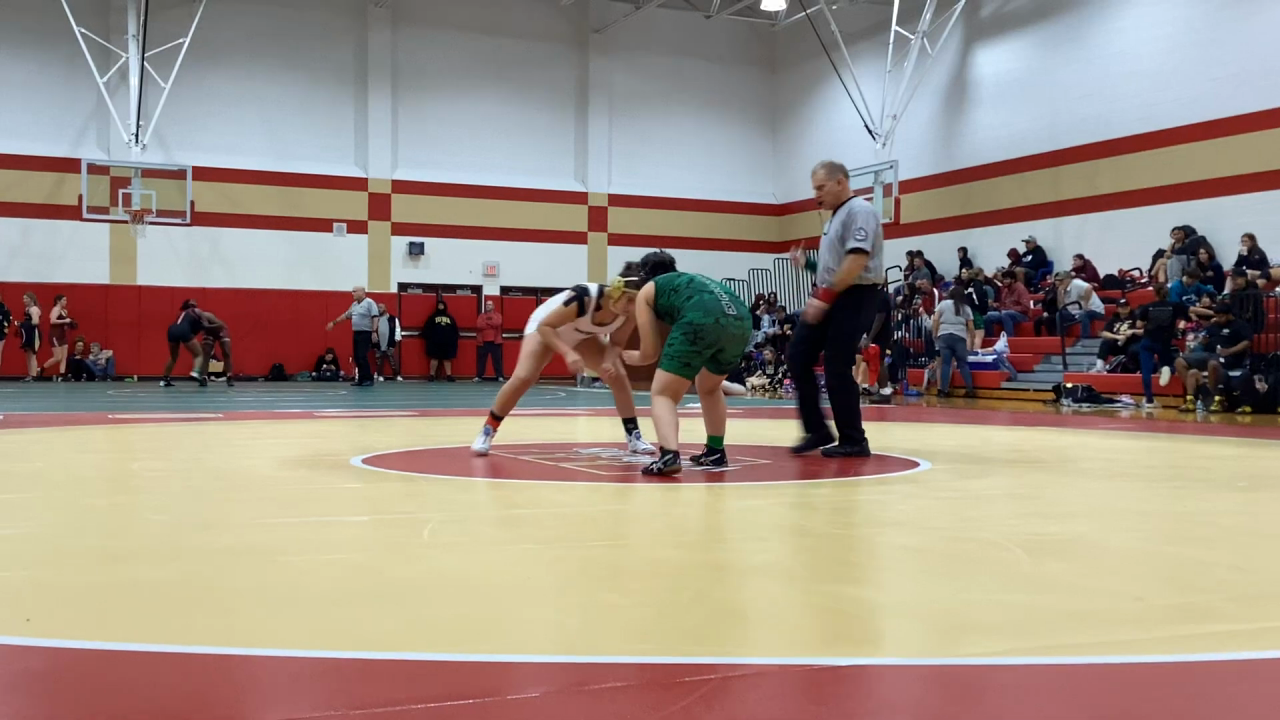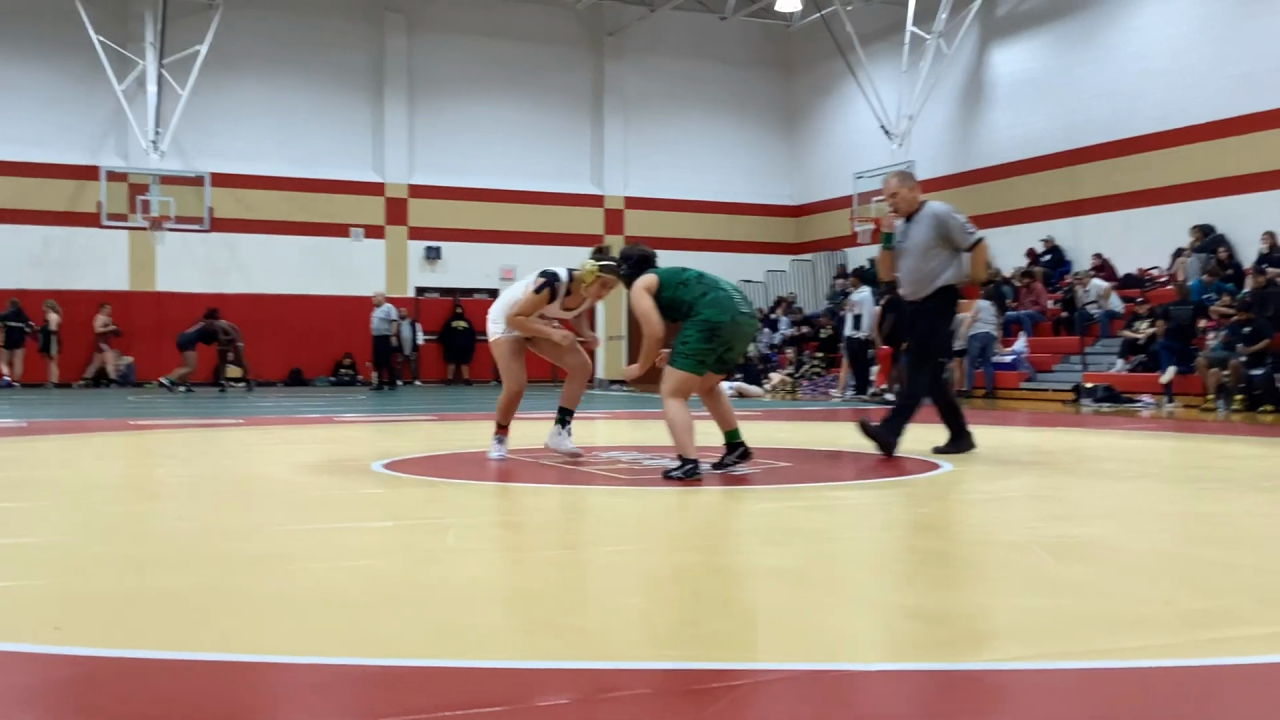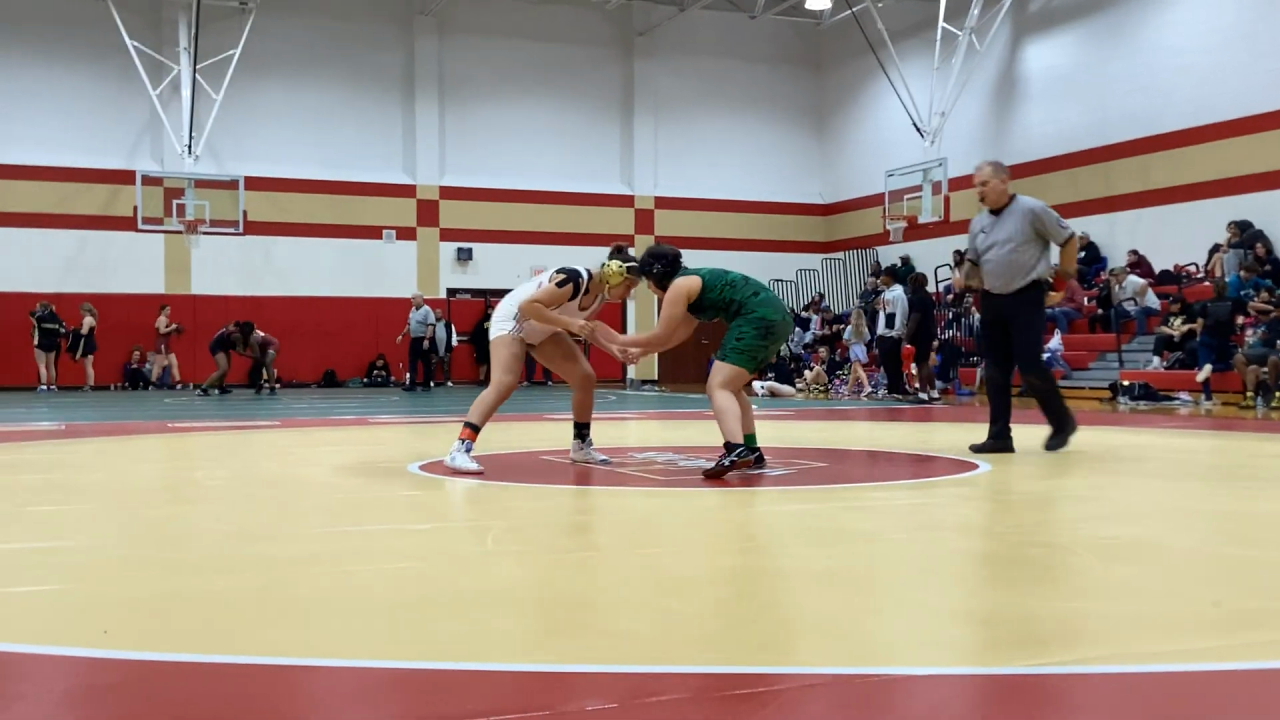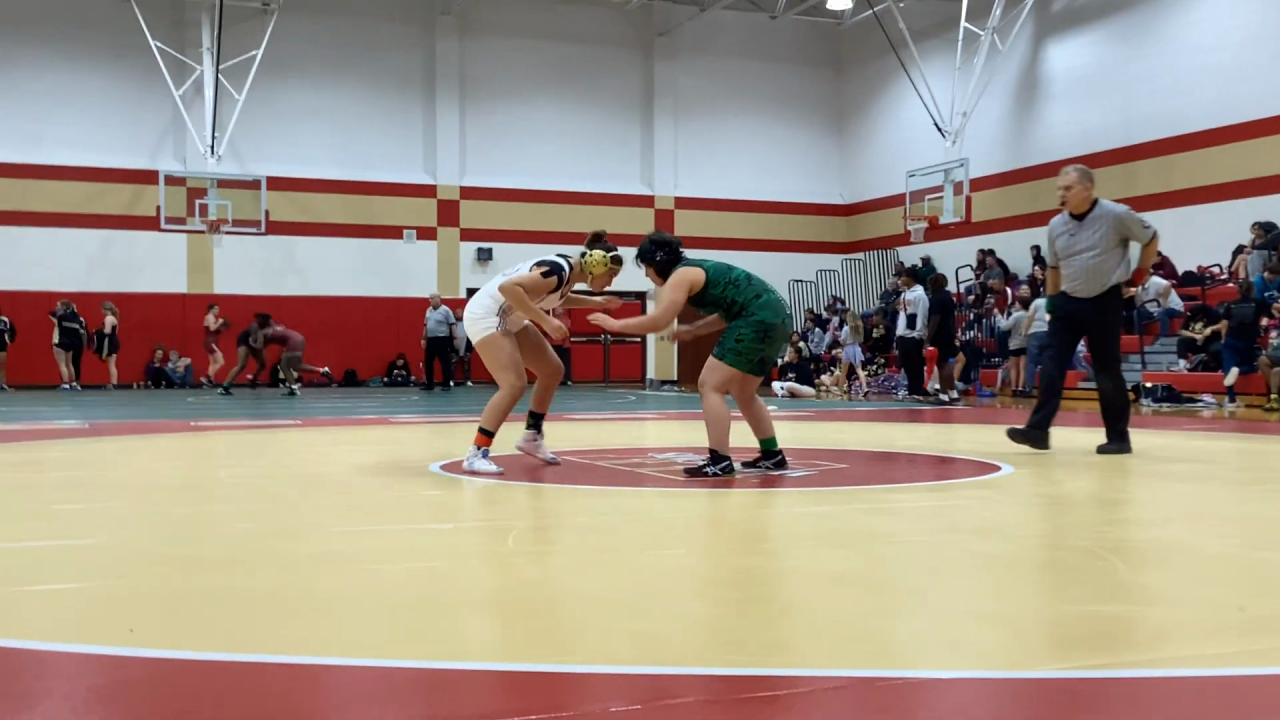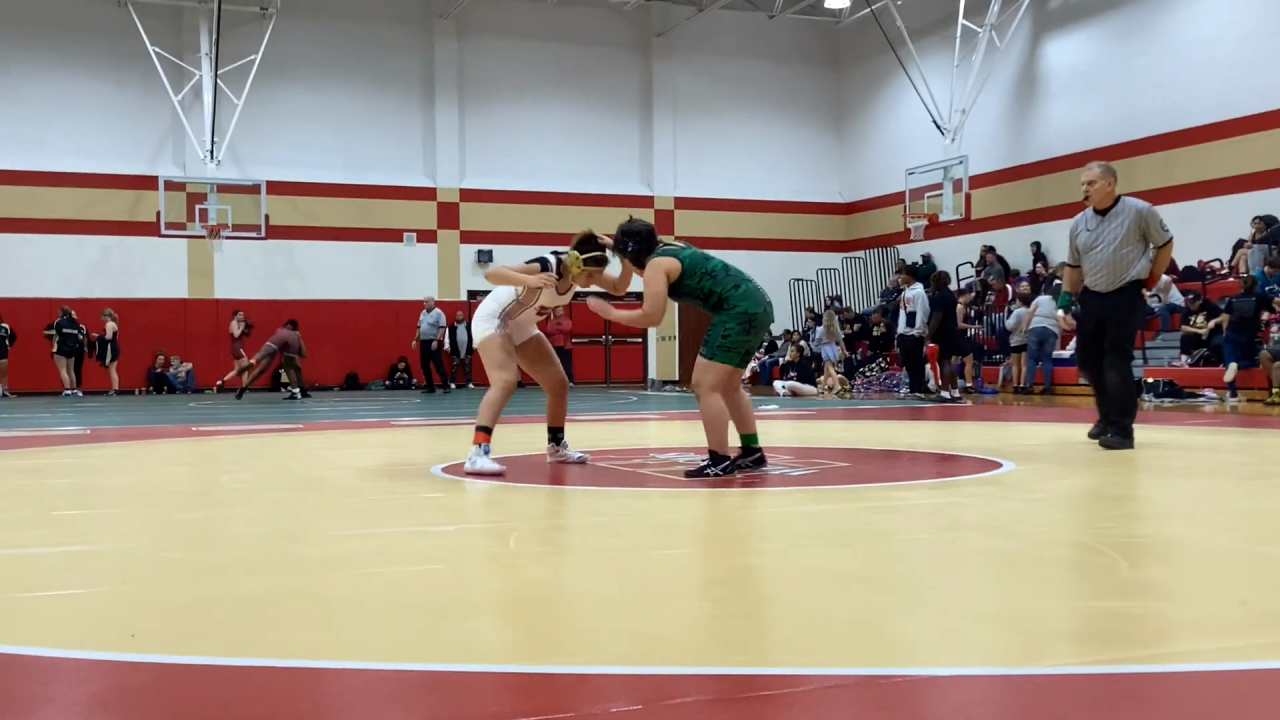
dt=0.4s
person 1, frame 1
left shoulder: (859, 211)
right shoulder: (835, 217)
left elbow: (857, 262)
left wrist: (823, 296)
right wrist: (809, 263)
left hip: (853, 301)
right hip: (829, 301)
left knee: (837, 370)
right knee: (797, 359)
left ankle: (853, 441)
right ankle: (816, 430)
person 1, frame 2
left shoulder: (939, 215)
right shoulder: (898, 226)
left elbow: (978, 247)
right elbow: (886, 273)
right wrist: (887, 237)
left hip: (939, 301)
right hip: (915, 304)
left knee: (918, 367)
right knee: (930, 372)
left ankle: (889, 432)
right ankle: (960, 436)
person 1, frame 3
left shoulder: (1033, 210)
right shoulder: (978, 223)
left elbow: (1070, 241)
right elbow: (974, 264)
left wrist: (1061, 280)
right wrist: (964, 282)
left hip: (1026, 298)
right hip: (992, 300)
left knee: (1030, 365)
right knee: (994, 370)
left ankle: (1062, 423)
right ankle: (999, 436)
person 1, frame 4
left shoulder: (1116, 215)
right shoulder: (1056, 225)
left elbow: (1151, 239)
left wrist: (1138, 277)
right wrist: (1050, 301)
left hip: (1105, 303)
right hip: (1067, 303)
left knee: (1107, 370)
right knee: (1053, 365)
left ankle: (1118, 437)
right ankle: (1037, 429)
person 1, frame 5
left shoulder: (1139, 211)
right shoulder: (1079, 223)
left elbow: (1165, 245)
right elbow: (1073, 266)
left wrist: (1150, 281)
right wrist: (1065, 302)
left hip: (1126, 297)
right hip: (1091, 297)
left knee: (1117, 364)
right knee: (1088, 361)
left ankle: (1122, 430)
right ankle: (1109, 417)
person 2, frame 1
left shoulder: (646, 291)
right shoulder: (690, 282)
left elbow: (651, 351)
left wrist: (636, 358)
left hip: (701, 320)
right hip: (740, 320)
left knee: (662, 393)
right knee: (708, 388)
left ankle: (670, 456)
right ankle: (715, 452)
person 2, frame 2
left shoulder: (639, 286)
right shoulder: (674, 279)
left elbow: (655, 334)
left wrist: (639, 368)
right wrist: (675, 356)
left hip: (713, 318)
right hip: (744, 317)
left knee: (673, 393)
right knee: (706, 386)
left ankle: (689, 463)
right ankle: (735, 446)
person 2, frame 3
left shoulder: (679, 286)
right shoulder: (694, 283)
left elbow: (662, 335)
right elbow: (679, 334)
left wrist: (620, 340)
right wrist: (640, 351)
left hip: (760, 317)
right hip: (776, 316)
left knee: (718, 387)
right knee: (730, 387)
left ankle: (736, 451)
right ankle: (750, 452)
person 2, frame 4
left shoulder: (681, 276)
right shoulder: (696, 270)
left elbow: (658, 321)
left wrist: (615, 325)
right wrist: (693, 330)
left hip: (759, 319)
right hip: (775, 317)
left knee: (710, 386)
right knee: (743, 392)
left ankle: (720, 460)
right ankle: (772, 455)
person 2, frame 5
left shoulder: (657, 264)
right shoulder: (673, 249)
left elbow: (651, 317)
left wrist: (611, 312)
left hip: (740, 310)
right hip: (757, 307)
left knee: (705, 386)
right knee: (728, 387)
left ankle: (721, 461)
right ankle: (751, 452)
person 3, frame 1
left shoulder: (630, 313)
right shoulder: (584, 297)
left elbow: (617, 344)
right elbow: (544, 327)
left wrist: (609, 361)
right wrist: (569, 353)
left hip: (584, 335)
right hip: (544, 328)
left knee: (617, 378)
right knee: (523, 378)
left ankle: (634, 437)
right ankle: (486, 432)
person 3, frame 2
left shoulder: (591, 293)
right shoulder: (553, 282)
left elbow: (578, 316)
right elbow: (514, 317)
left wrist: (587, 333)
right wrist: (552, 334)
left hip: (541, 323)
right hip: (506, 320)
left knee: (581, 366)
right knee: (516, 387)
left ankle: (560, 431)
right ankle: (499, 436)
person 3, frame 3
left shoulder: (600, 293)
right shoulder: (574, 280)
left elbow: (588, 329)
right elbow: (527, 306)
left wrist: (613, 348)
right wrist: (570, 323)
left hip: (539, 329)
right hip: (510, 320)
left knee: (584, 378)
right knee: (504, 384)
left ankle: (582, 446)
right ankle: (460, 450)
person 3, frame 4
left shoulder: (571, 271)
right shoulder: (558, 272)
right elbow: (508, 287)
left wrist: (596, 302)
right wrist: (545, 319)
left hip: (508, 318)
right hip: (485, 315)
left knee: (553, 371)
right knee: (514, 385)
left ankle: (531, 437)
right ankle: (476, 454)
person 3, frame 5
left shoulder: (579, 269)
right shoulder: (546, 267)
left elbow: (618, 287)
right elbow: (493, 272)
right wrist: (526, 280)
left hip: (521, 327)
right hip: (492, 320)
left knee: (559, 384)
right knee: (506, 381)
left ankle: (557, 447)
right ankle: (478, 452)
